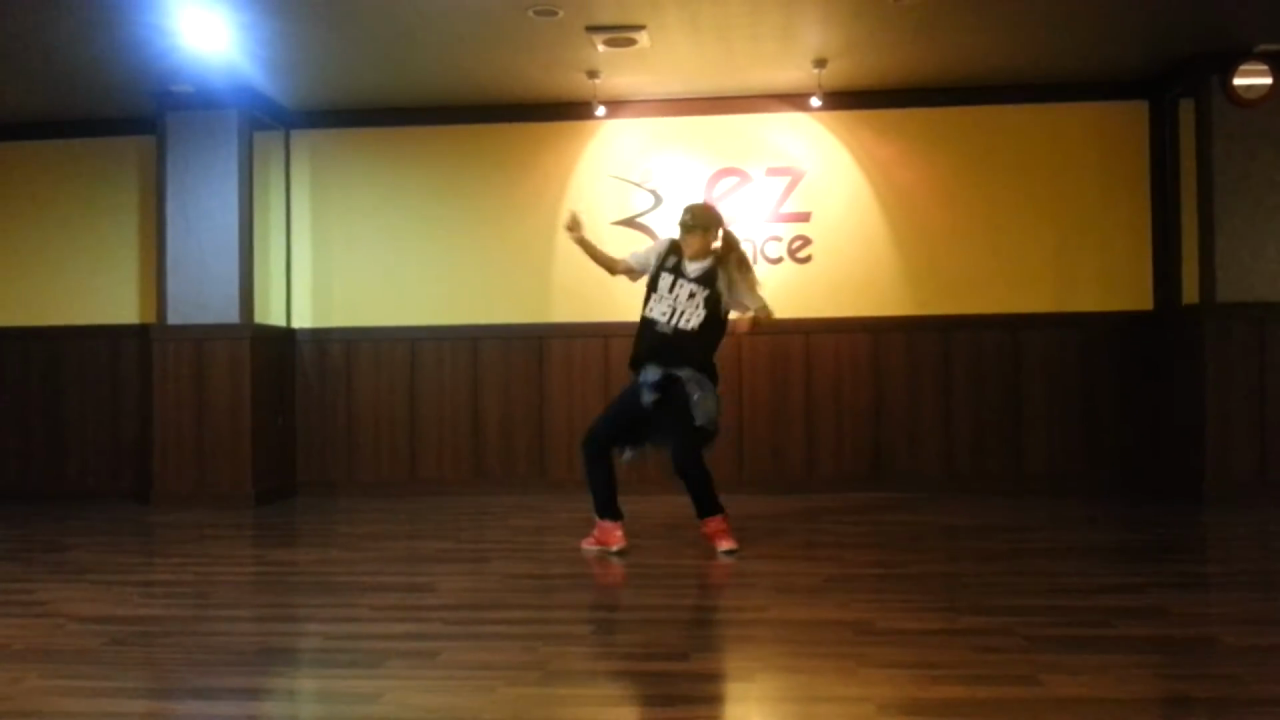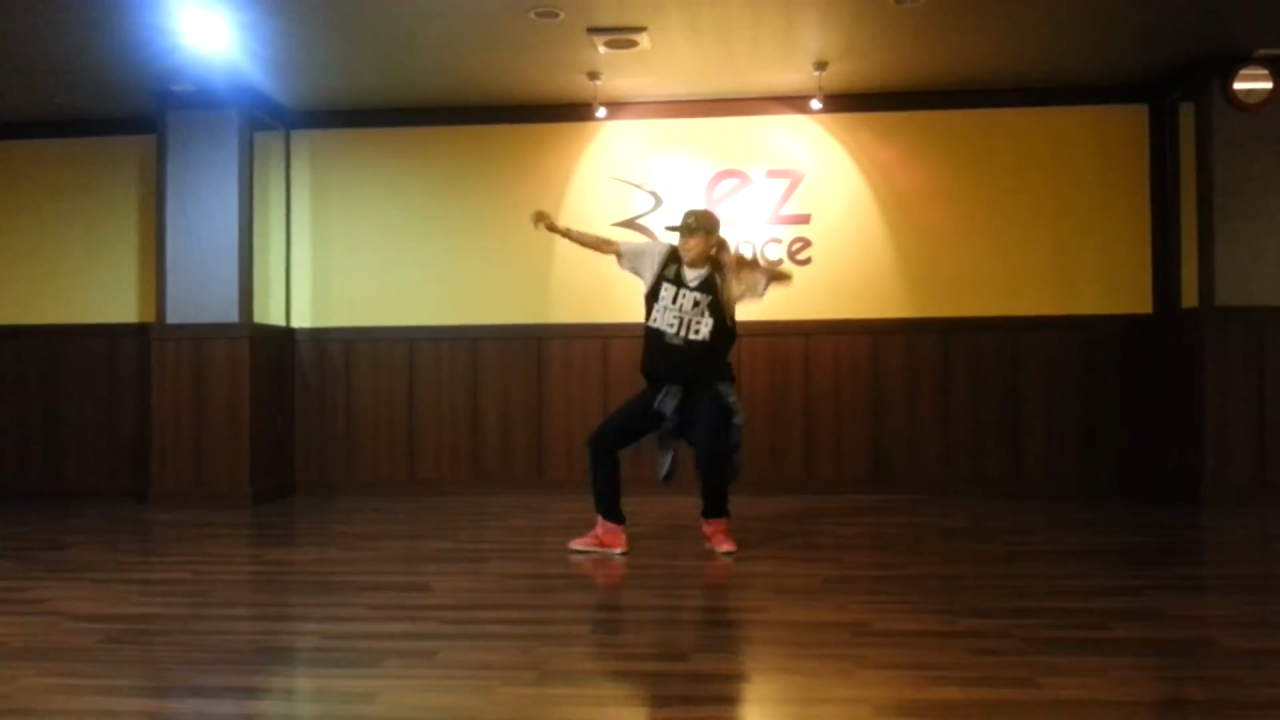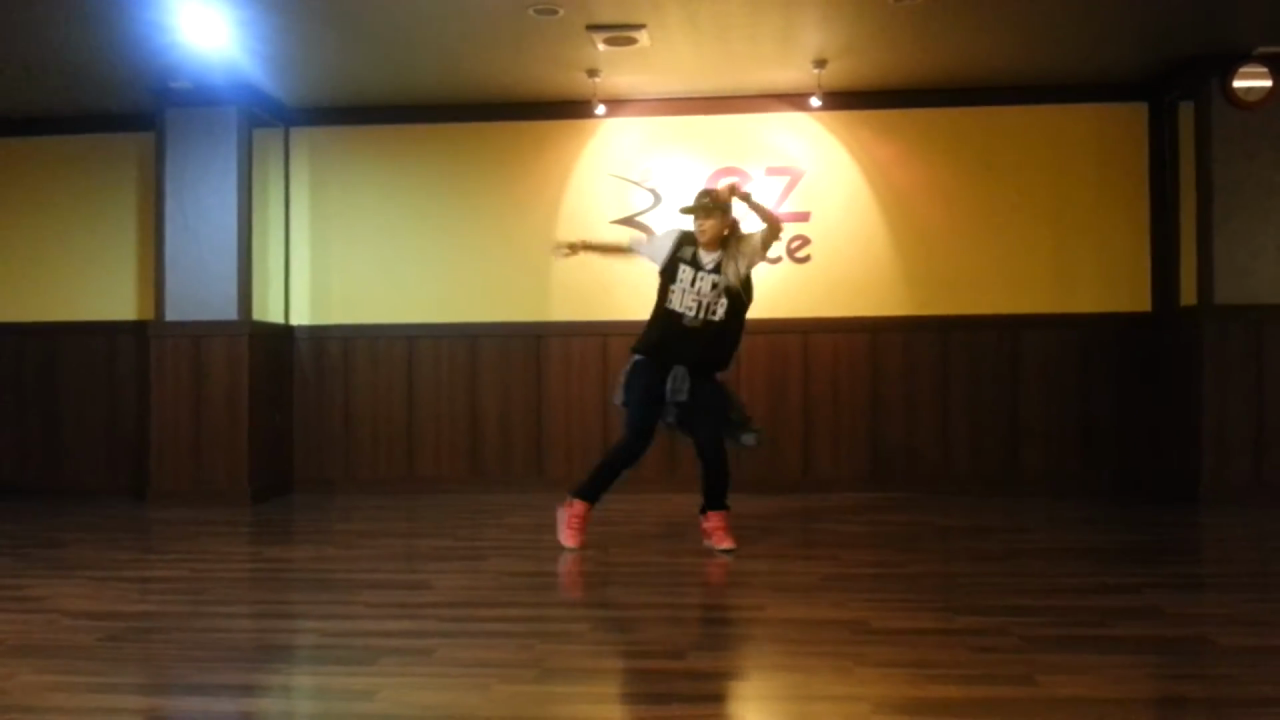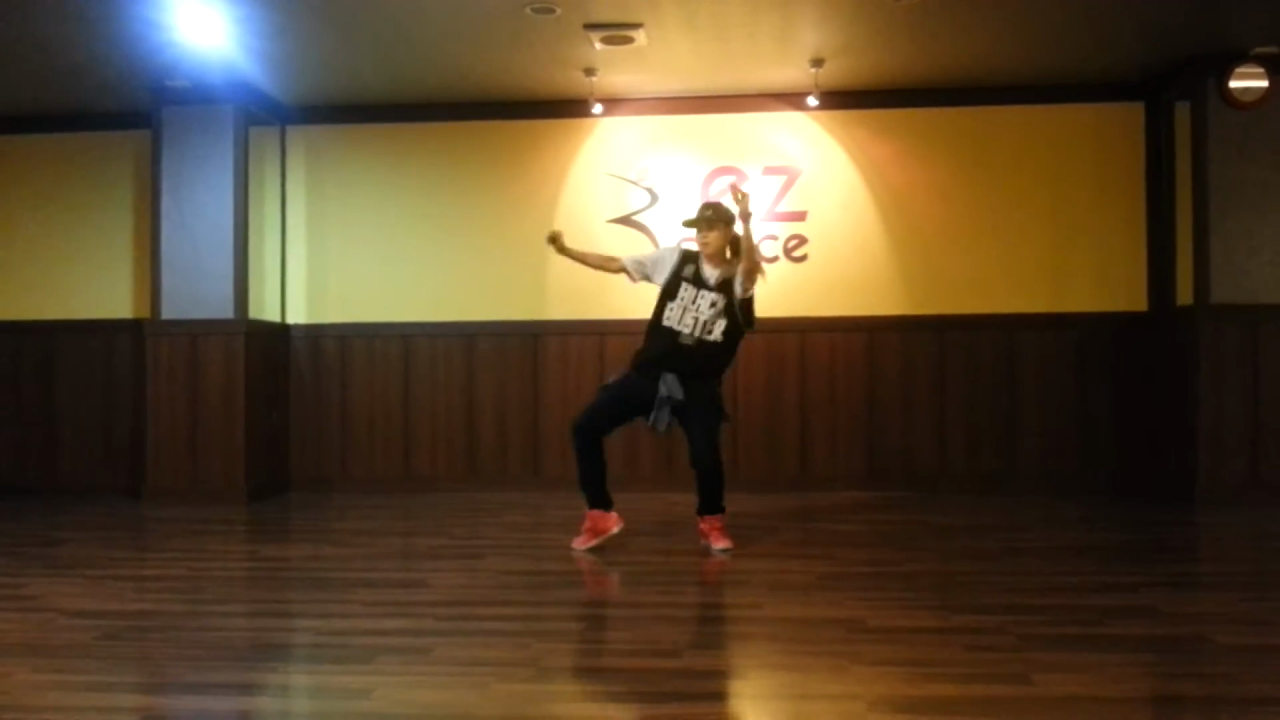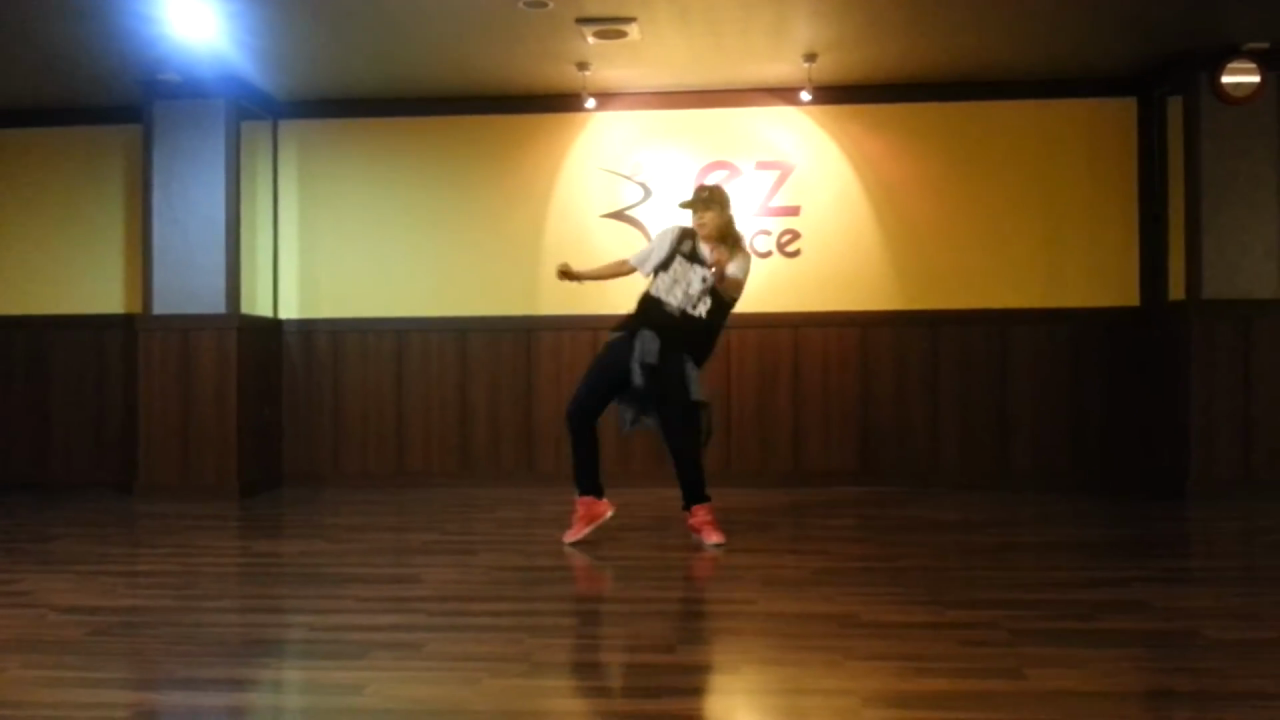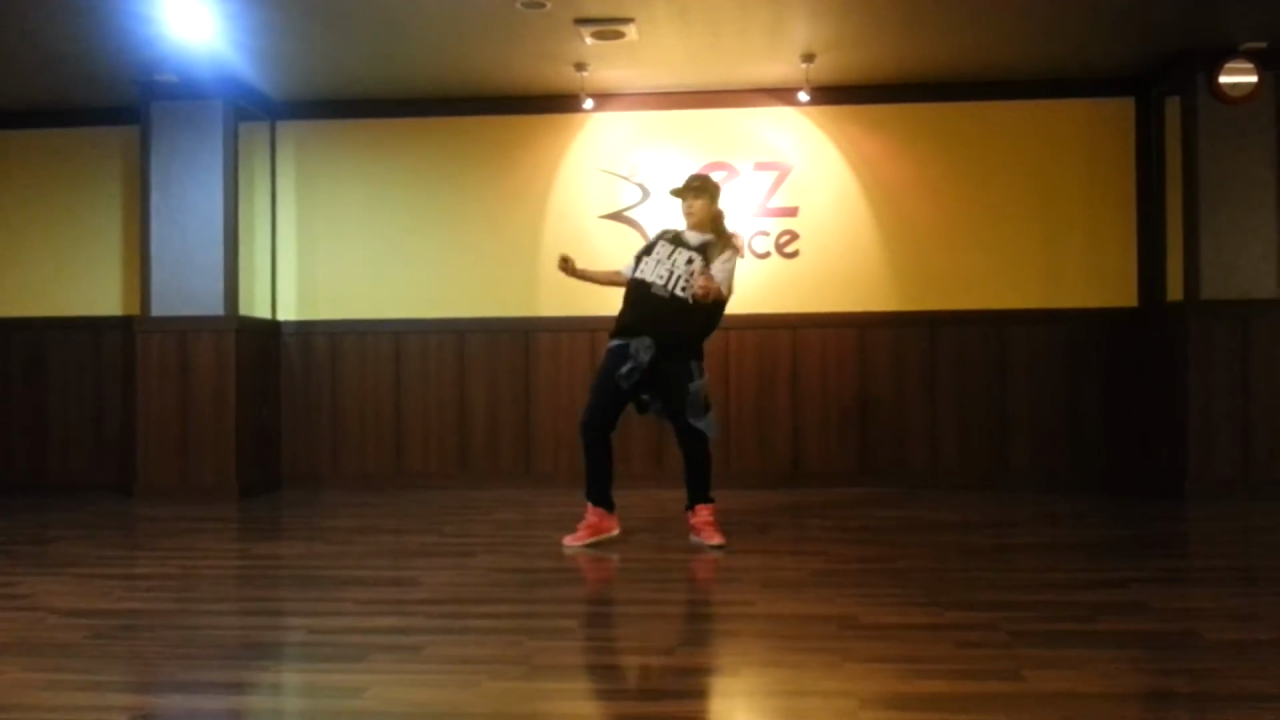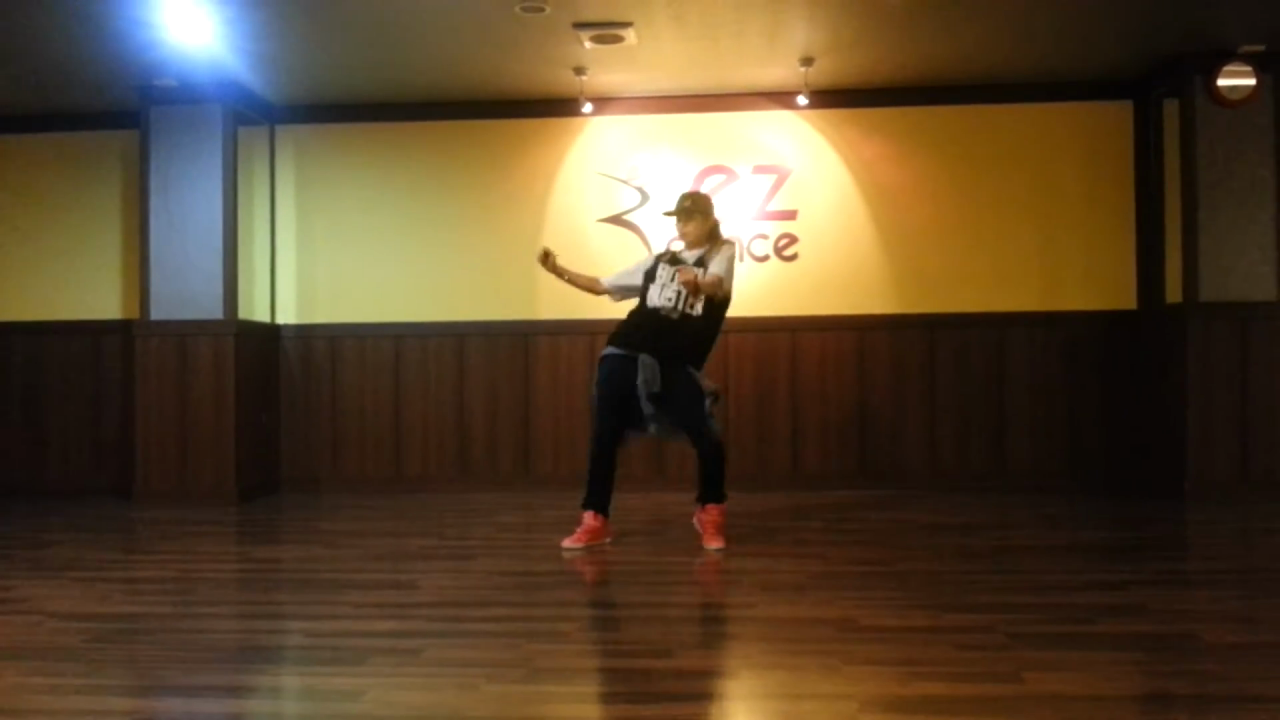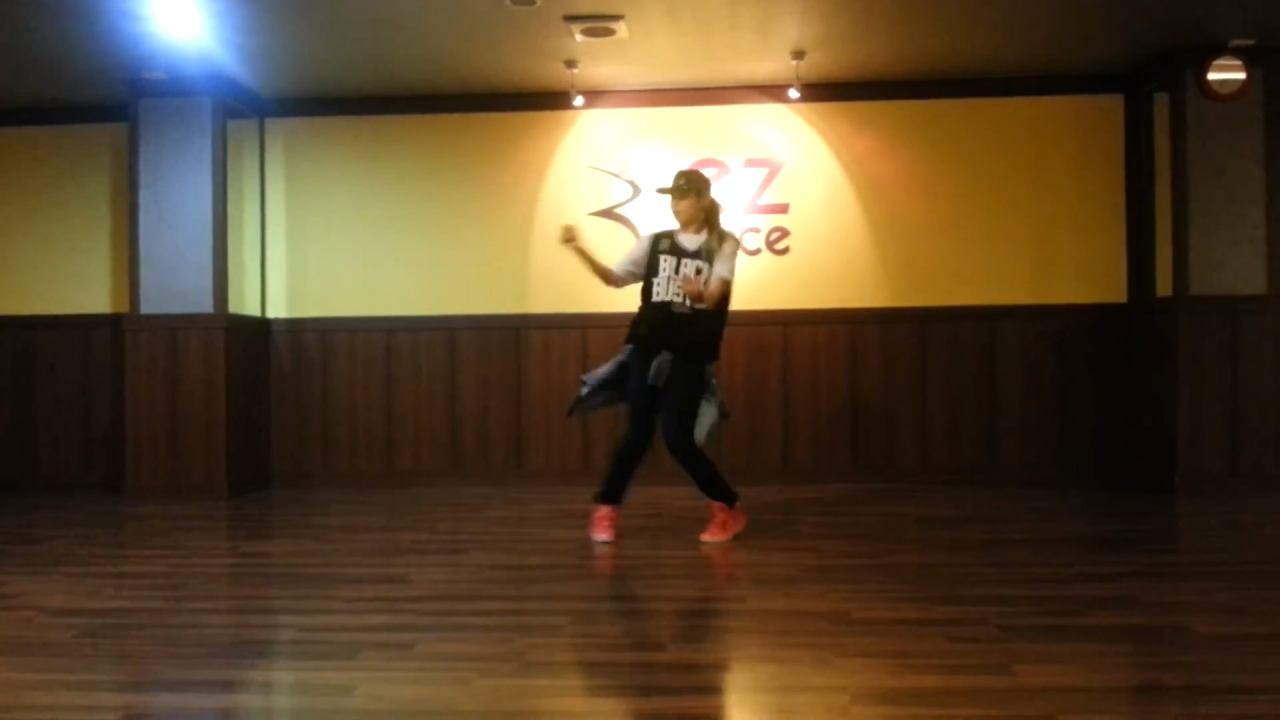
dt=0.2s
person 1, frame 1
left shoulder: (727, 274)
right shoulder: (665, 251)
left elbow: (763, 313)
right elbow: (617, 267)
left wrist: (753, 312)
right wrist: (579, 238)
left hip: (688, 381)
right hip: (647, 377)
left knee: (685, 458)
right knee: (594, 444)
left ankle: (714, 525)
right ankle: (609, 528)
person 1, frame 2
left shoulder: (727, 277)
right shoulder: (660, 257)
left elbow: (782, 276)
right elbow: (610, 246)
left wrist: (751, 267)
right wrist: (559, 229)
left hip: (706, 389)
right hip: (660, 386)
left knee: (712, 457)
right knee: (600, 441)
left ankle: (716, 526)
right ankle: (609, 530)
person 1, frame 3
left shoulder: (740, 255)
right shoulder: (676, 242)
left elbow: (775, 228)
right elbow: (632, 247)
left wrist: (746, 200)
right wrist: (582, 246)
left hip: (700, 374)
right hip: (654, 362)
left knee: (712, 447)
right knee: (635, 441)
left ankle: (715, 523)
right ankle: (578, 507)
person 1, frame 4
left shoulder: (740, 275)
right shoulder: (674, 258)
left elbow: (753, 271)
right elbow: (618, 265)
left wrist: (745, 222)
right wrist: (567, 251)
left hip: (697, 384)
right hip: (649, 370)
left knee: (705, 452)
right knee: (586, 429)
left ankle: (712, 523)
right ankle: (600, 517)
person 1, frame 5
left shoulder: (736, 259)
right shoulder: (675, 237)
left elbow: (732, 287)
right elbow: (631, 264)
left wrist: (722, 270)
right wrist: (580, 275)
left hip: (676, 356)
right hip: (631, 341)
left knee: (682, 438)
right knee: (579, 414)
left ankle: (700, 516)
right ankle: (591, 505)
person 1, frame 6
left shoulder: (725, 249)
right shoulder: (662, 239)
left elbow: (714, 292)
right elbow: (626, 276)
left wrist: (705, 289)
right wrist: (577, 272)
left hip: (676, 353)
right hip: (629, 342)
left knee: (693, 435)
right knee: (594, 425)
left ankle: (701, 518)
right ankle: (600, 516)
person 1, frame 7
left shoulder: (723, 252)
right shoulder: (658, 261)
left elbow: (714, 285)
right elbow: (603, 288)
left wrist: (695, 284)
right wrist: (557, 270)
left hip: (677, 365)
right hip: (626, 355)
left knee: (709, 442)
right knee: (604, 440)
left ankle: (710, 516)
right ankle: (594, 521)
person 1, frame 8
left shoulder: (723, 244)
right shoulder: (655, 242)
left elbow: (717, 292)
right elbow: (614, 279)
left wrist: (701, 289)
right wrist: (578, 249)
left hip: (688, 356)
right hip: (646, 350)
left knee: (677, 440)
right knee: (637, 434)
left ankle: (727, 509)
right ankle: (606, 510)
